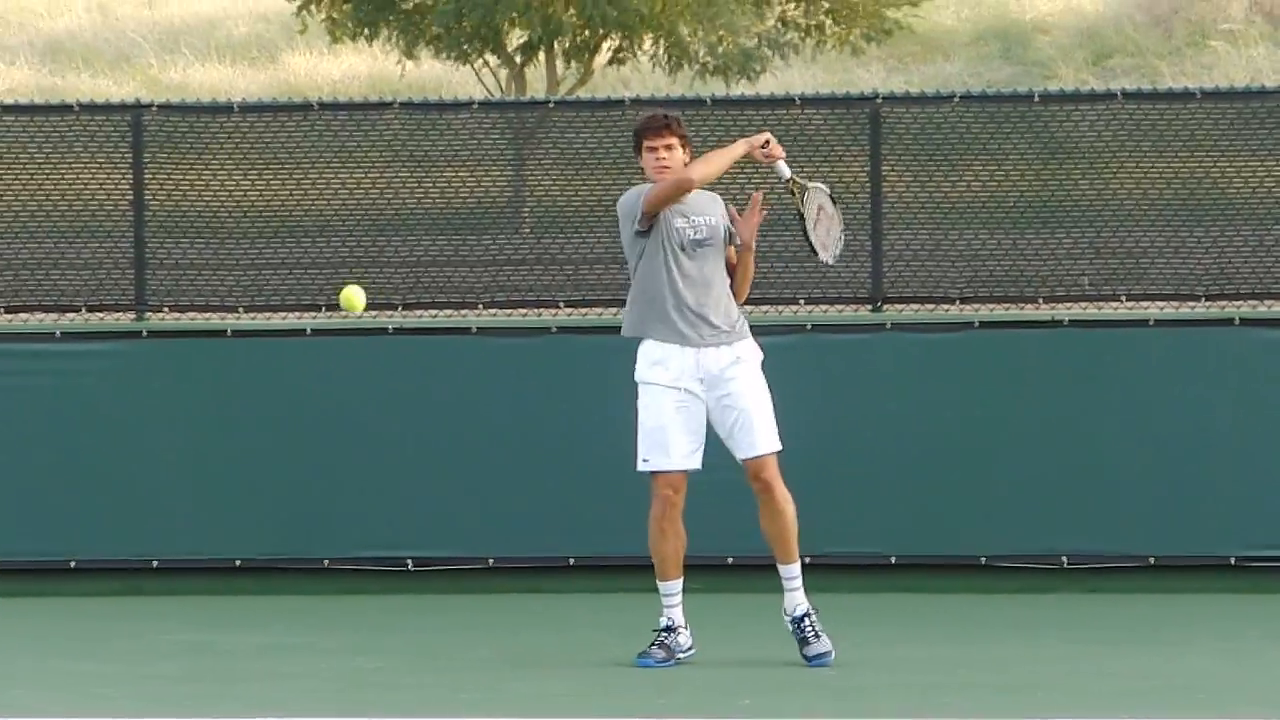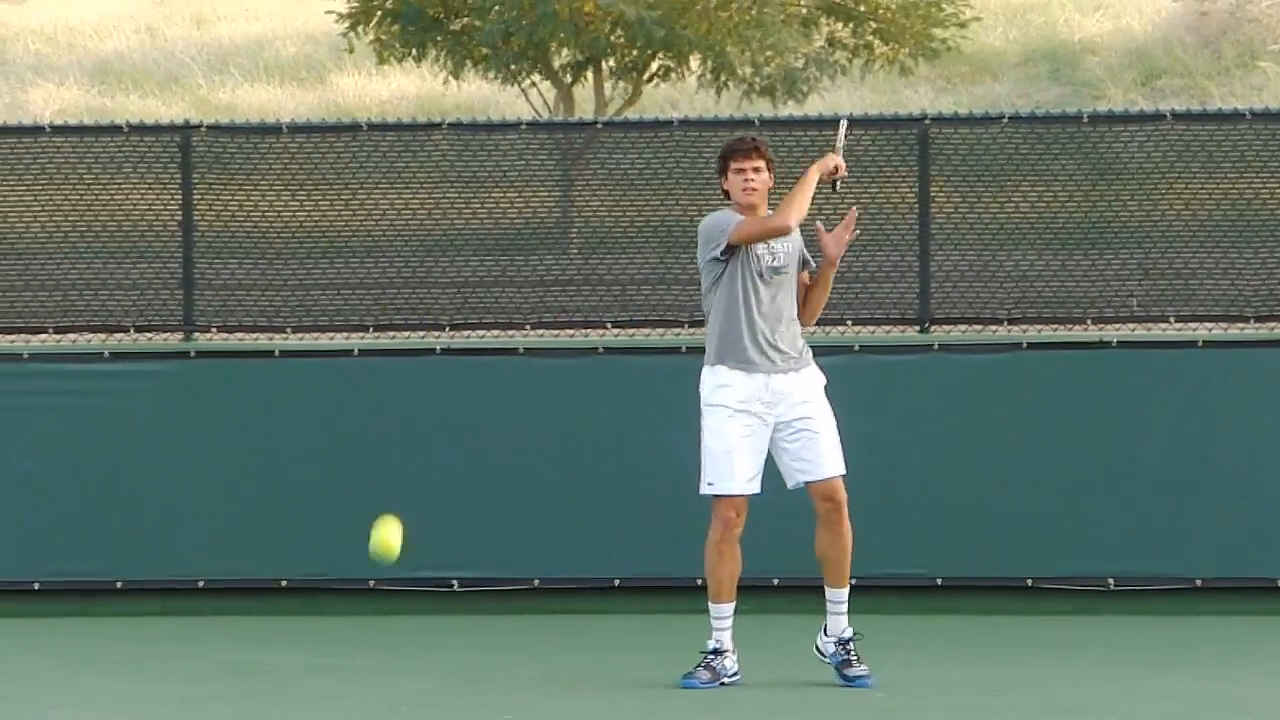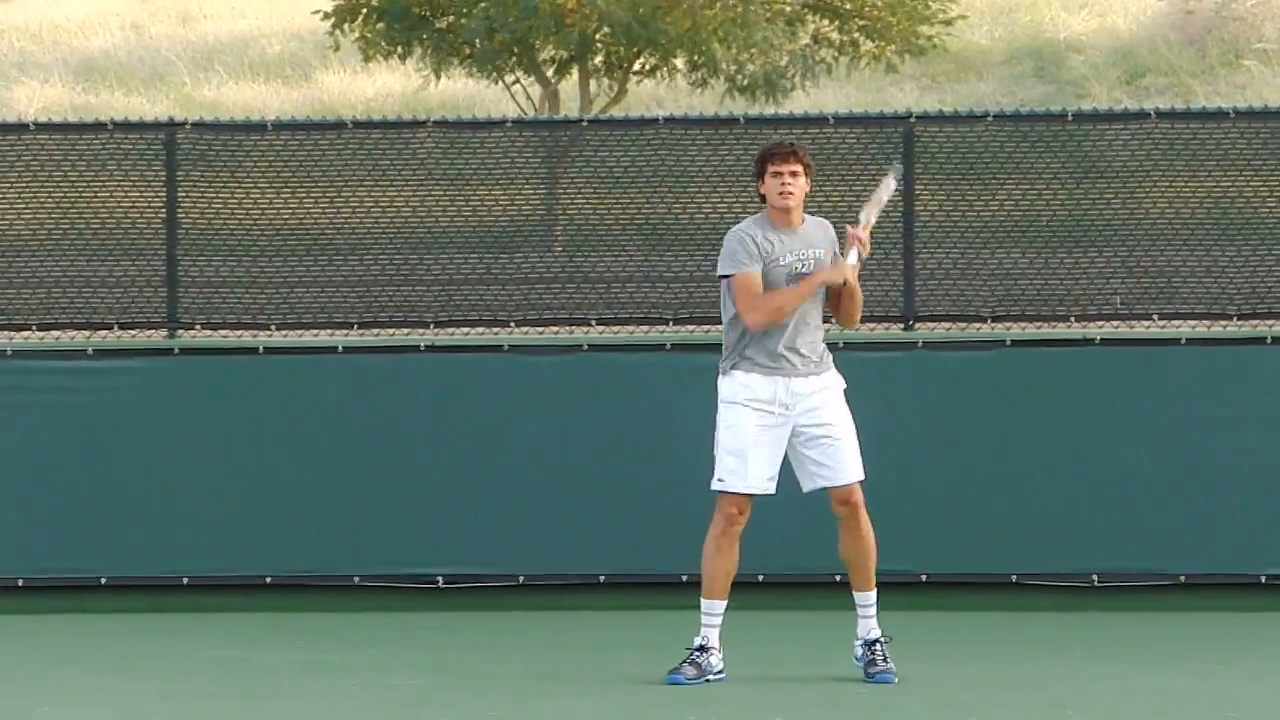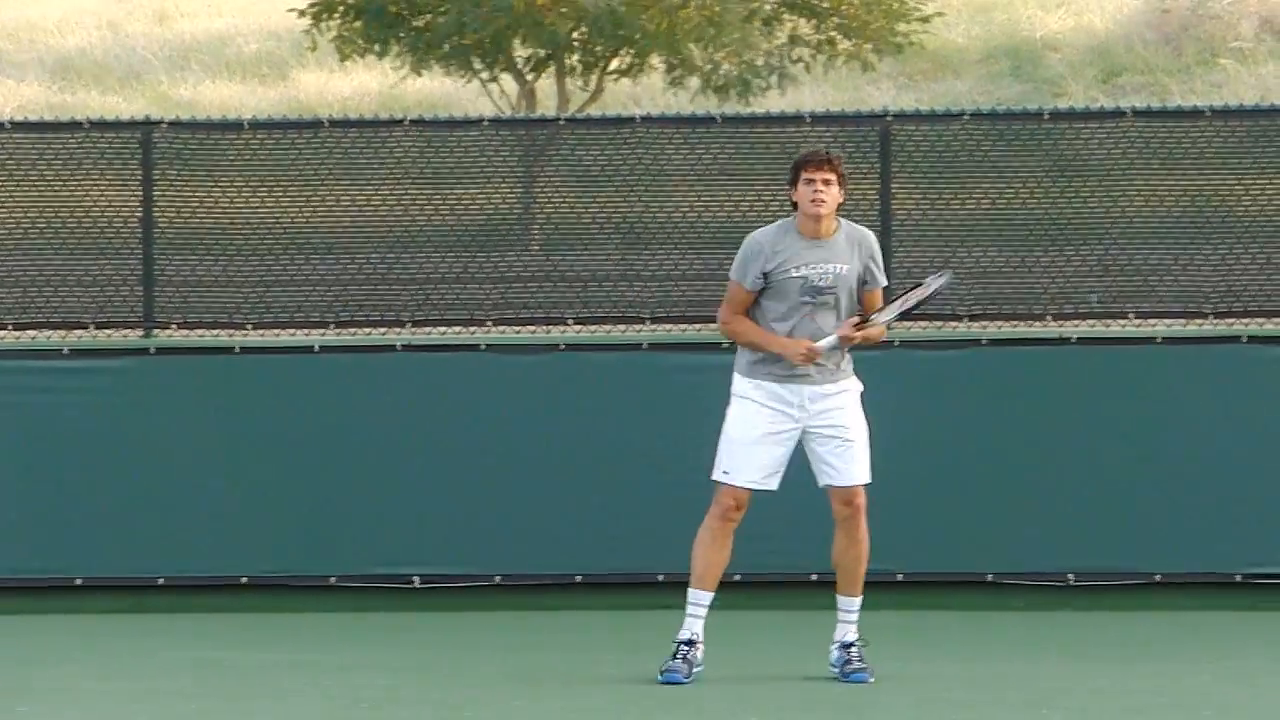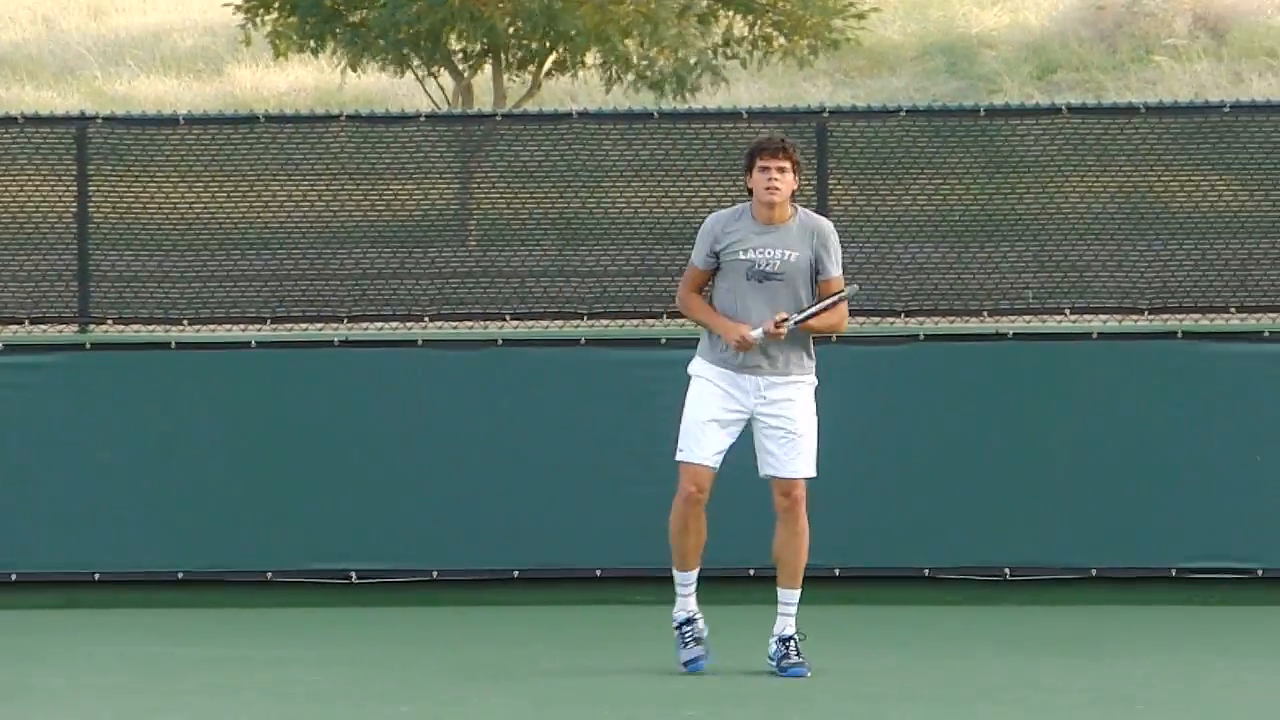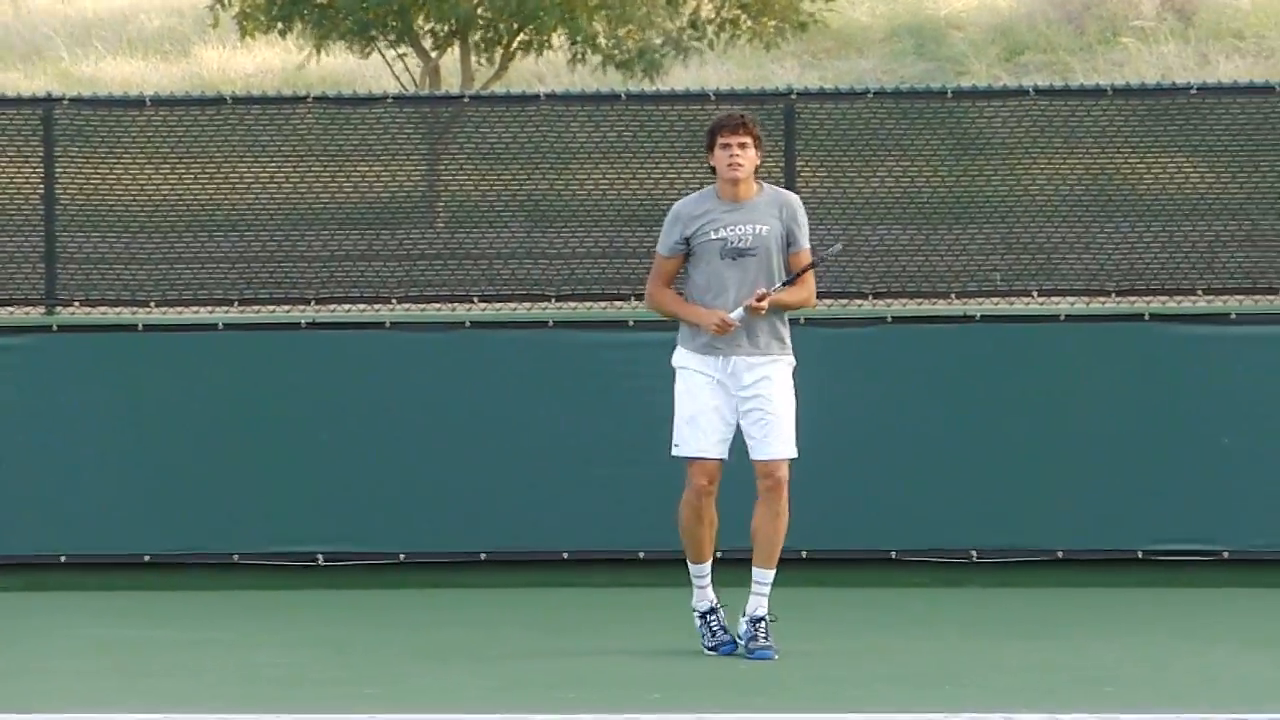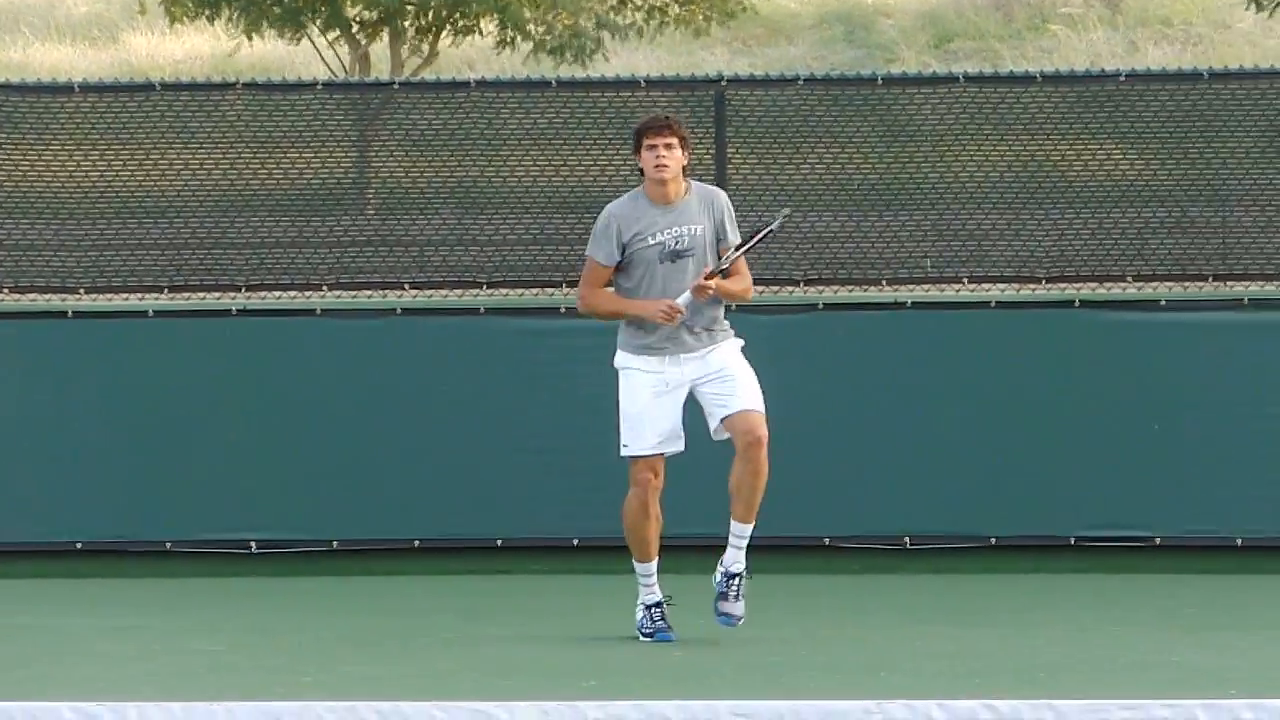
dt=0.2s
person 1, frame 1
left shoulder: (714, 203)
right shoulder: (634, 204)
right elbow: (695, 178)
left wrist: (746, 240)
right wrist: (747, 144)
left hip: (732, 356)
right hip: (667, 362)
left knee: (766, 477)
right knee: (667, 492)
left ankle: (797, 608)
right ankle: (674, 628)
person 1, frame 2
left shoulder: (791, 234)
right shoulder: (717, 226)
right elbow: (781, 220)
left wrist: (832, 258)
right wrist: (816, 169)
left hip: (797, 382)
right hip: (734, 387)
left knee: (833, 500)
right knee: (728, 517)
left ankle: (838, 634)
right ankle: (721, 652)
person 1, frame 3
left shoulder: (823, 232)
right shoulder: (743, 239)
left elbow: (848, 310)
right elbow: (753, 316)
left wrist: (850, 271)
right wrist: (818, 278)
left hip: (818, 387)
right hip: (753, 389)
left knee: (851, 505)
right knee: (730, 514)
left ankle: (869, 637)
right ankle: (708, 647)
person 1, frame 4
left shoulder: (863, 243)
right shoulder: (762, 245)
left elbow: (876, 325)
right elbow: (729, 317)
left wrist: (856, 334)
right wrist: (779, 345)
left hip: (832, 392)
right hip: (762, 390)
left knee: (851, 507)
right knee: (726, 508)
left ankle: (846, 640)
right ankle: (690, 640)
person 1, frame 5
left shoulder: (819, 232)
right shoulder: (719, 226)
left elbow: (838, 317)
right elbow: (687, 294)
left wrist: (794, 325)
right wrist: (724, 327)
left hip: (788, 382)
right hip: (719, 376)
left knee: (790, 500)
right knee: (693, 491)
left ankle: (785, 635)
right ankle: (686, 612)
person 1, frame 6
left shoulder: (786, 206)
right shoulder: (686, 212)
left elbow: (806, 291)
right elbow: (656, 290)
left wrist: (774, 300)
right wrist: (698, 314)
left hip: (768, 363)
right hip: (704, 362)
left knee: (774, 480)
right knee: (701, 484)
left ankle: (756, 616)
right ankle: (704, 602)
person 1, frame 7
left shoulder: (715, 203)
right shoulder: (617, 217)
left elbow: (743, 285)
right elbow: (588, 298)
left wrist: (716, 287)
right wrist: (643, 309)
left hip: (713, 349)
right hip: (645, 361)
left knee: (753, 435)
right knee: (646, 479)
left ankle: (733, 563)
right ankle: (649, 598)
